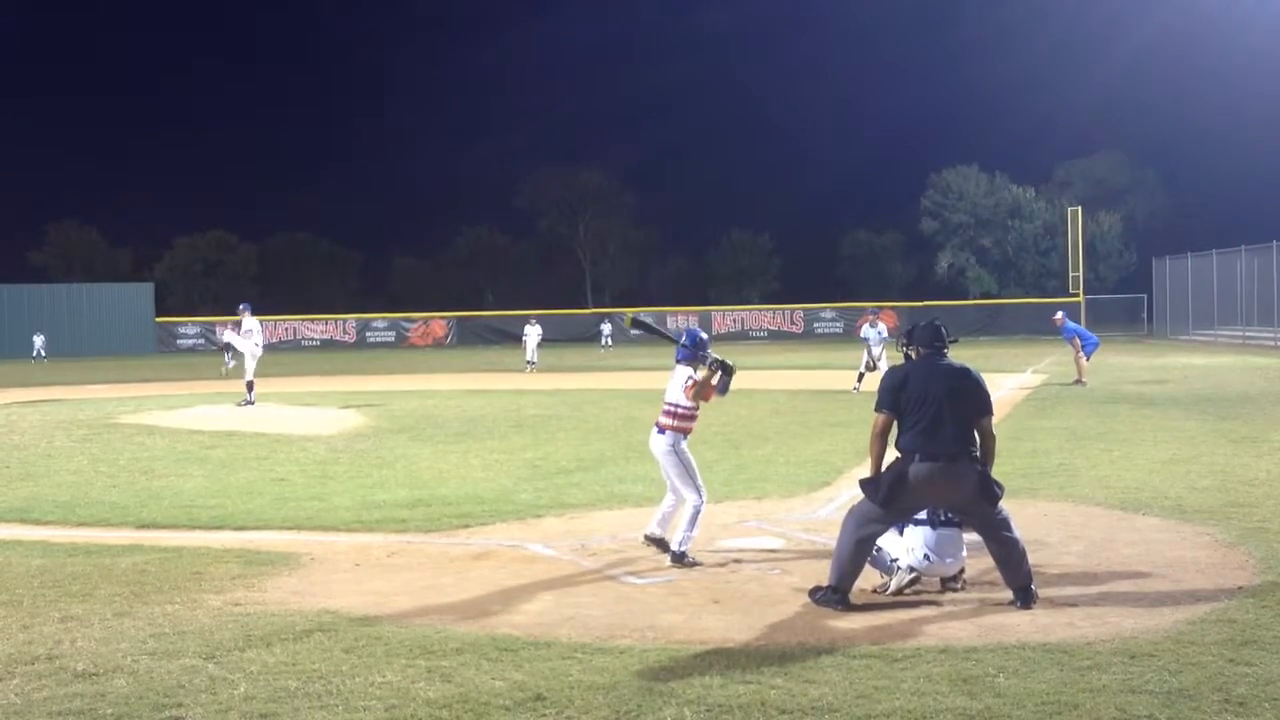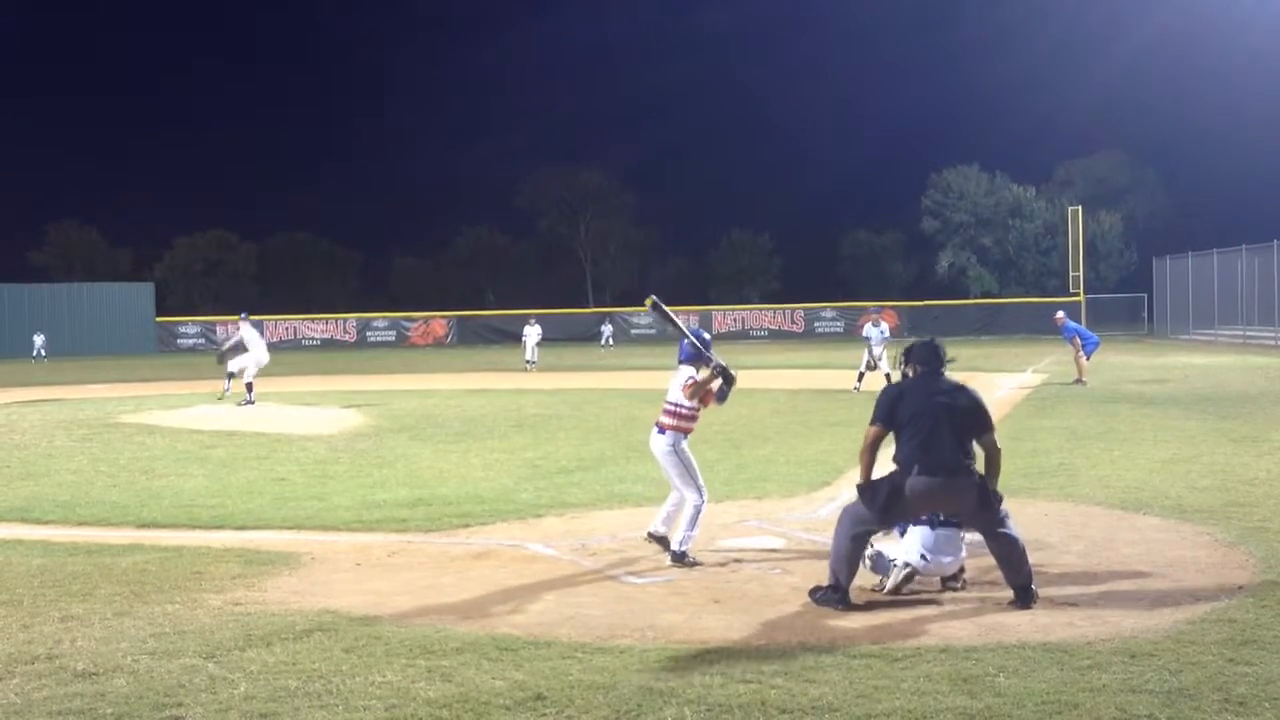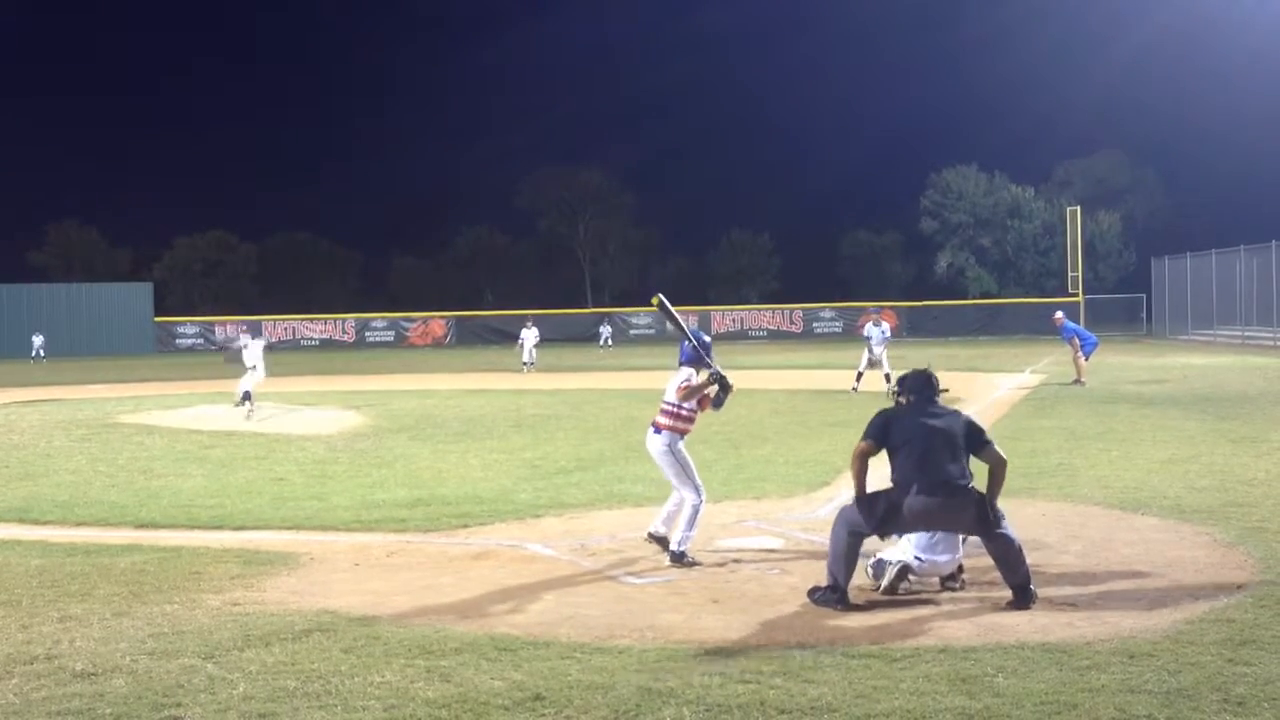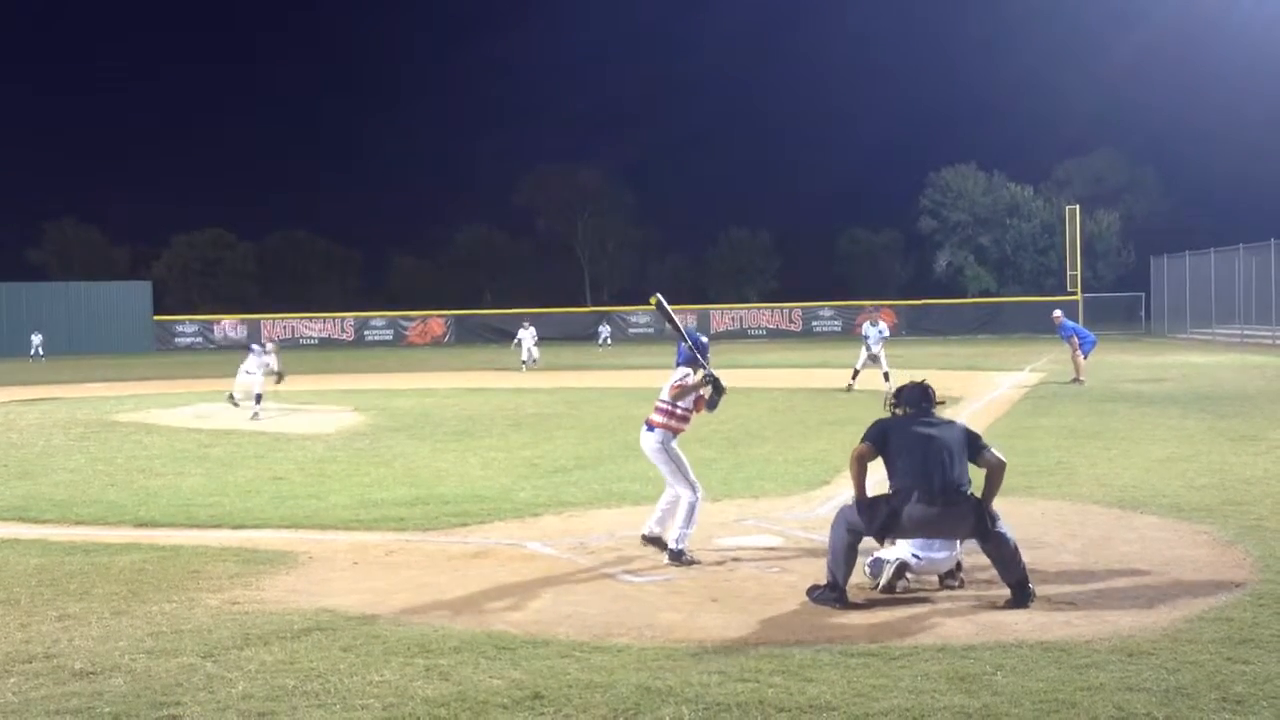
dt=0.2s
person 1, frame 1
left shoulder: (898, 375)
right shoulder: (970, 377)
left elbow: (880, 431)
right elbow: (987, 434)
left wrist: (875, 477)
right wrist: (983, 476)
left hip: (916, 471)
right hip: (963, 472)
left knee: (861, 522)
right knee: (997, 526)
left ankle: (836, 592)
right ankle: (1024, 590)
person 1, frame 2
left shoulder: (896, 392)
right shoulder: (967, 395)
left elbow: (871, 441)
right elbow: (993, 449)
left wrist: (864, 486)
right wrist: (989, 492)
left hip: (914, 484)
right hip: (962, 485)
left knee: (853, 519)
right knee: (996, 521)
left ankle: (837, 592)
right ankle: (1024, 590)
person 1, frame 3
left shoulder: (889, 416)
right shoulder: (960, 419)
left elbow: (860, 454)
right elbow: (998, 460)
left wrist: (861, 499)
right wrist: (988, 504)
left hip: (911, 504)
right hip: (960, 507)
left knee: (848, 519)
right knee: (994, 521)
left ankle: (835, 592)
right ankle: (1023, 591)
person 1, frame 4
left shoulder: (886, 426)
right shoulder: (956, 428)
left elbow: (859, 456)
right elbow: (998, 463)
left wrist: (862, 502)
right wrist: (983, 506)
left hip: (910, 513)
right hip: (959, 516)
left knee: (847, 519)
right knee: (989, 522)
left ankle: (834, 591)
right ankle: (1021, 589)
person 2, frame 1
left shoulder: (686, 372)
right shoulder: (685, 372)
left elbow: (717, 391)
right elbow: (693, 395)
left wrist: (725, 375)
right wrist: (710, 371)
left hip: (663, 438)
right hip: (670, 441)
left knee: (677, 492)
right knee: (696, 496)
left ankle: (654, 533)
right ankle: (678, 552)
person 2, frame 2
left shoulder: (690, 373)
right shoulder: (688, 372)
left elbow: (715, 399)
right elbow: (690, 394)
left wrist: (725, 382)
right wrist: (711, 376)
left hip: (664, 438)
right hip: (670, 441)
left knee: (682, 491)
right knee: (697, 496)
left ankle: (657, 531)
right ankle: (678, 552)
person 2, frame 3
left shoulder: (690, 375)
right shoulder: (688, 373)
left elbow: (712, 405)
right elbow: (681, 397)
left wrist: (722, 389)
right wrist: (707, 382)
left hip: (661, 438)
right hip: (666, 441)
left knee: (683, 491)
right knee: (695, 495)
left ankle: (658, 531)
right ankle: (677, 552)
person 2, frame 4
left shoulder: (688, 375)
right shoulder: (686, 373)
left elbow: (706, 406)
right elbow: (673, 395)
left wrist: (716, 391)
right wrist: (701, 382)
left hip: (656, 436)
right hip: (659, 439)
left knee: (677, 488)
right knee: (691, 493)
left ankle: (653, 533)
right ankle: (677, 551)
